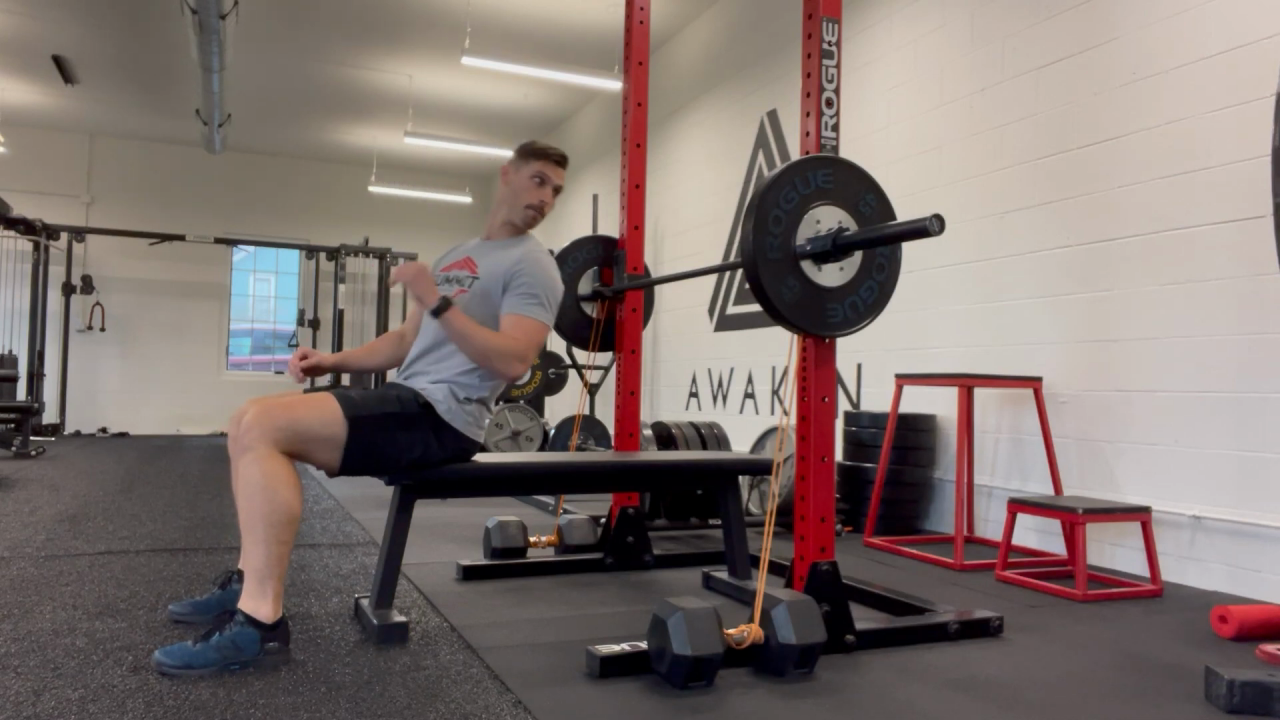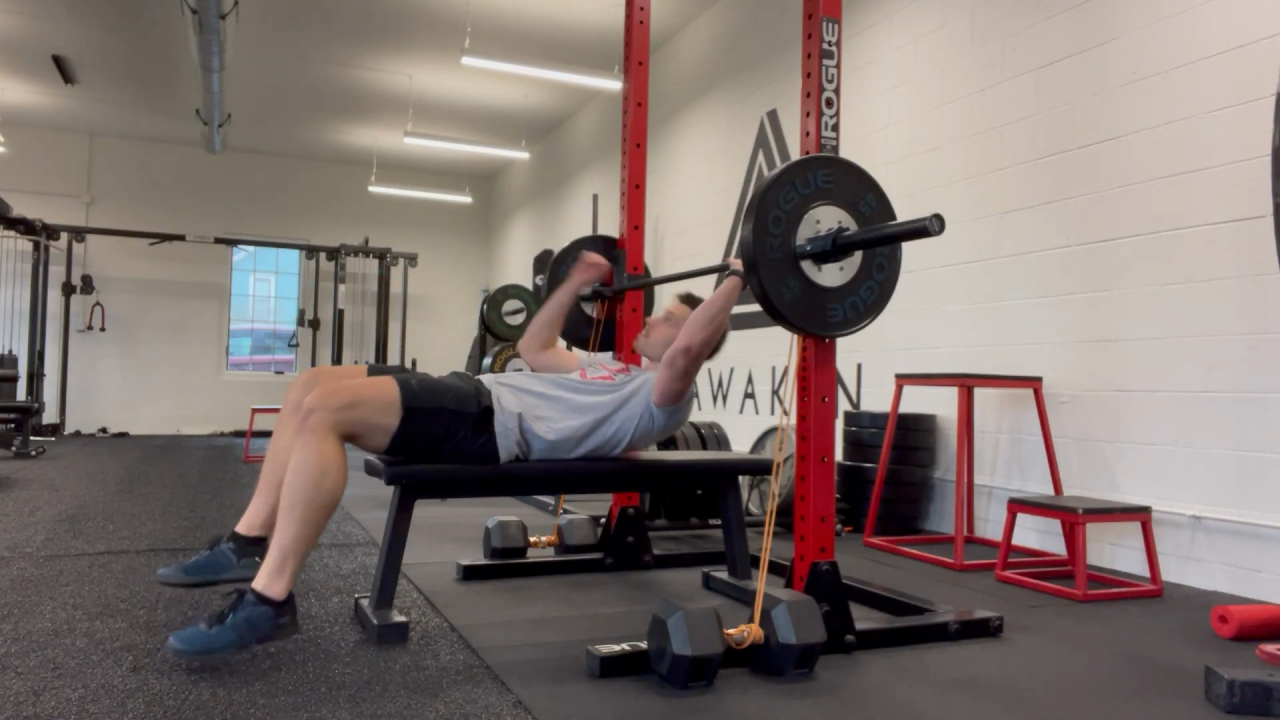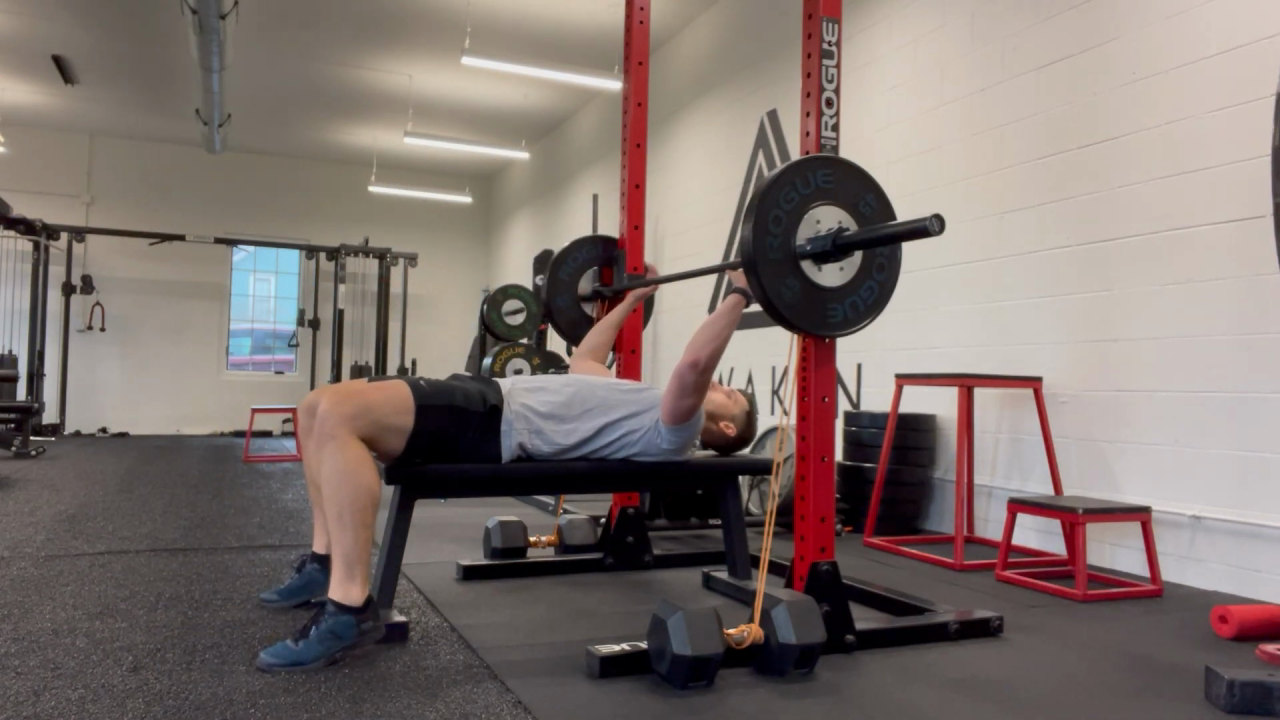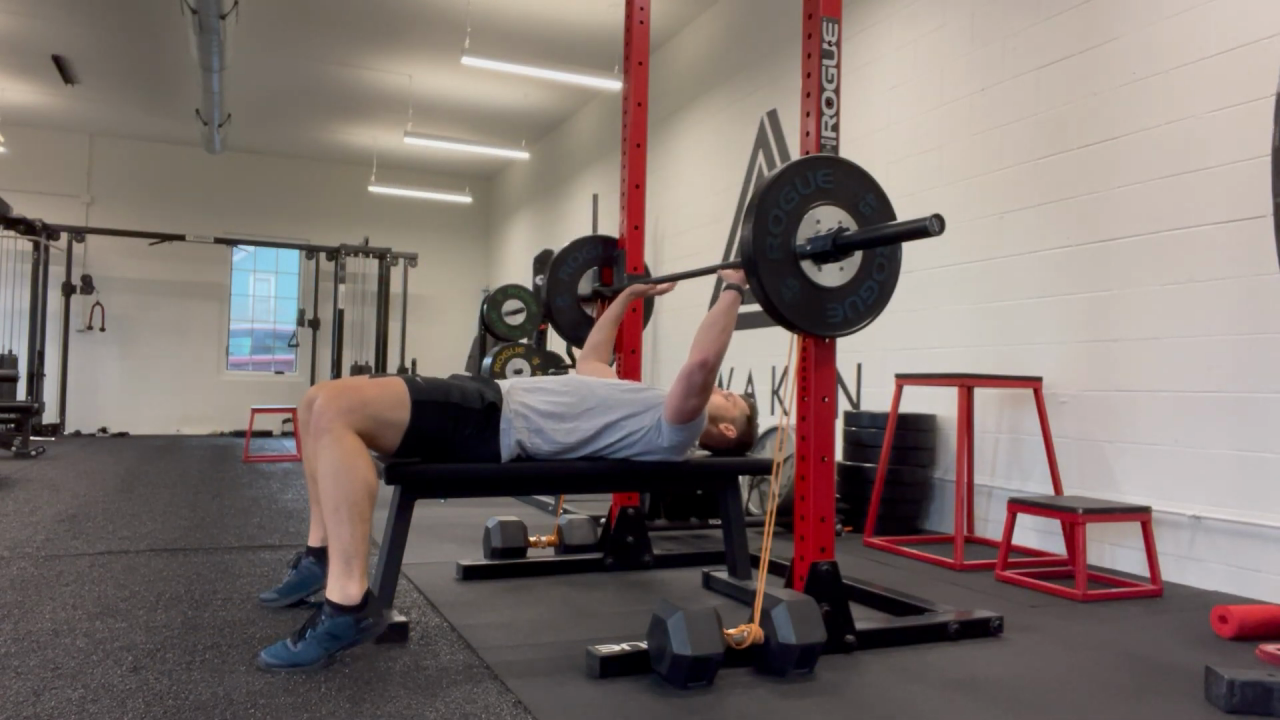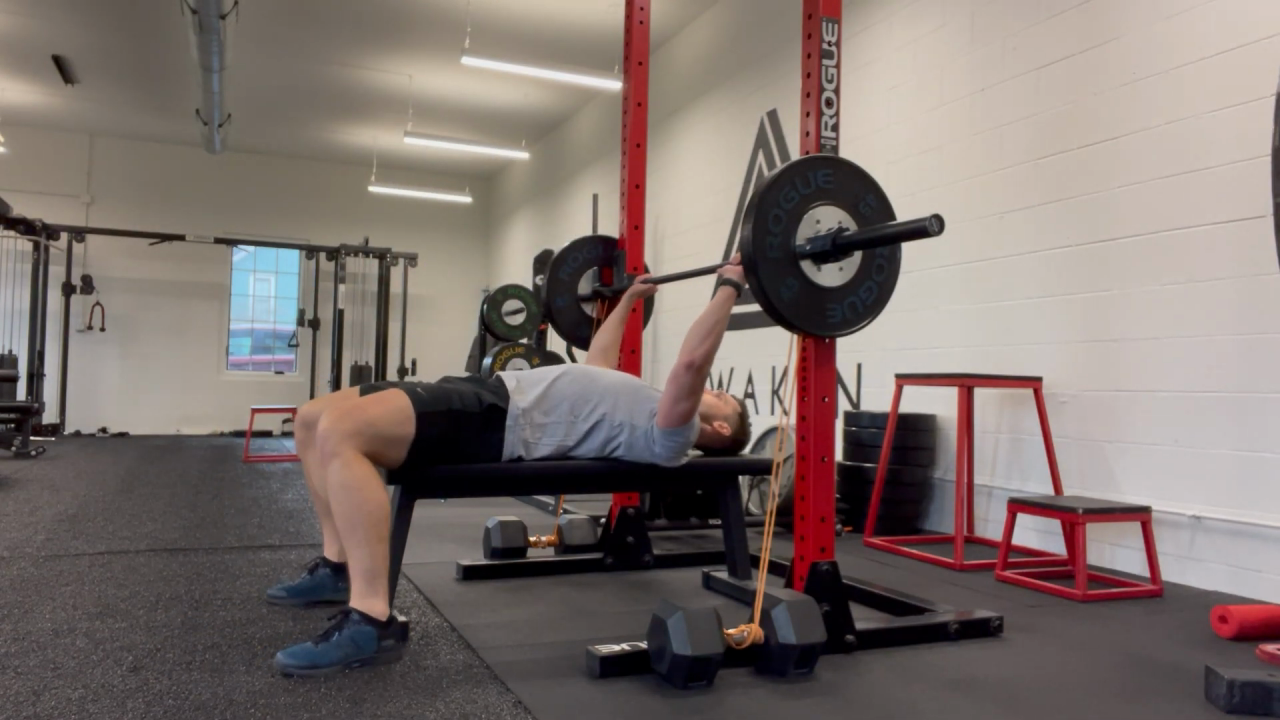
dt=1s
person 1, frame 1
left shoulder: (534, 268)
right shoulder: (456, 255)
left elbow: (512, 362)
left wrist: (438, 303)
right wrist: (333, 360)
left hip: (438, 419)
right hip: (407, 400)
left knee: (259, 426)
right knee: (253, 424)
left ankle: (260, 622)
right ankle: (248, 580)
person 1, frame 2
left shoulder: (664, 402)
right shoulder: (615, 370)
left elbow: (689, 350)
right elbow: (533, 348)
left wrist: (735, 278)
right wrist: (574, 286)
left hip: (491, 429)
right hip: (480, 400)
left knee: (323, 406)
right knee: (312, 389)
left ankle: (269, 599)
right ankle: (249, 542)
person 1, frame 3
left shoulder: (675, 430)
right shoulder: (641, 405)
left elbow: (693, 364)
right elbow: (584, 359)
left wrist: (738, 295)
right wrist: (630, 300)
left hip: (497, 430)
right hip: (490, 402)
left knee: (338, 416)
right knee: (319, 407)
left ankle: (349, 608)
right ankle: (327, 562)
person 1, frame 4
left shoulder: (676, 431)
right shoulder: (647, 408)
left elbow: (700, 364)
right elbow: (591, 358)
left wrist: (734, 290)
right wrist: (627, 296)
left hip: (495, 428)
right hip: (491, 403)
left knee: (335, 410)
right knee: (321, 403)
left ankle: (349, 605)
right ankle: (324, 558)
person 1, frame 5
left shoulder: (670, 437)
right shoulder: (644, 406)
left elbow: (691, 361)
right elbow: (598, 361)
left wrist: (729, 286)
right wrist: (627, 299)
left hip: (500, 424)
left knee: (340, 431)
right knee: (315, 418)
left ankle: (370, 622)
right ankle: (339, 566)
